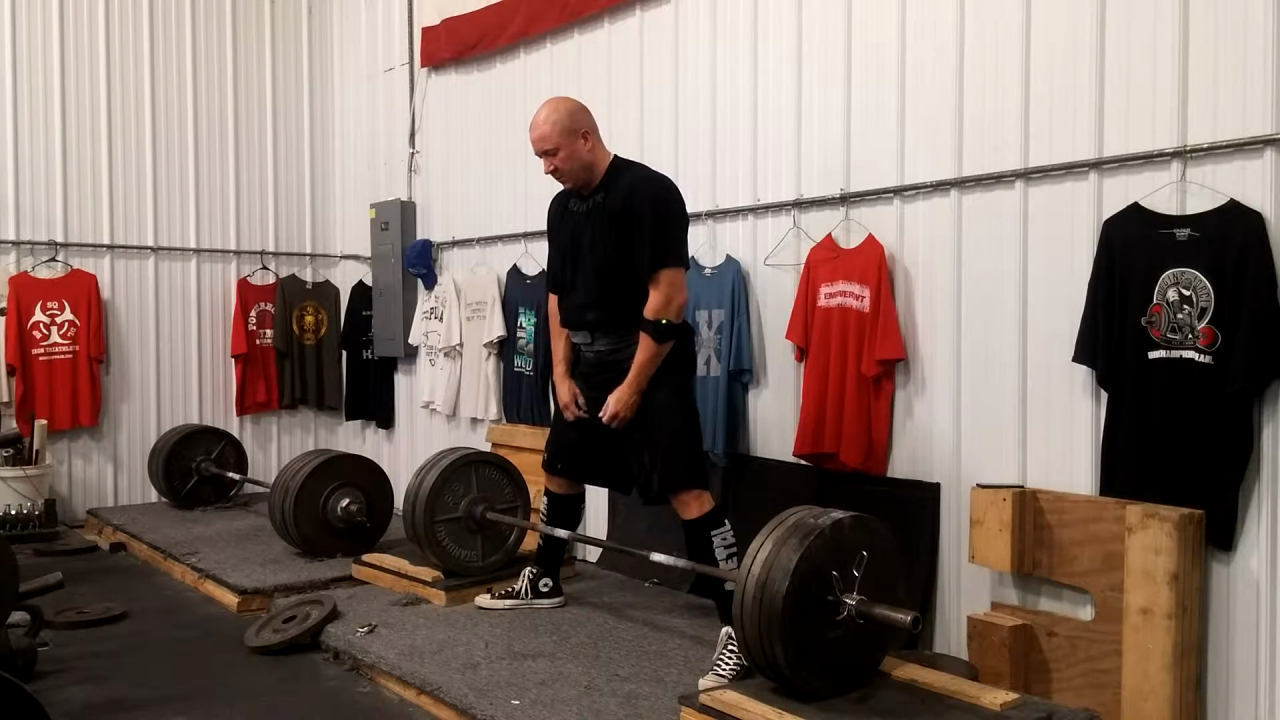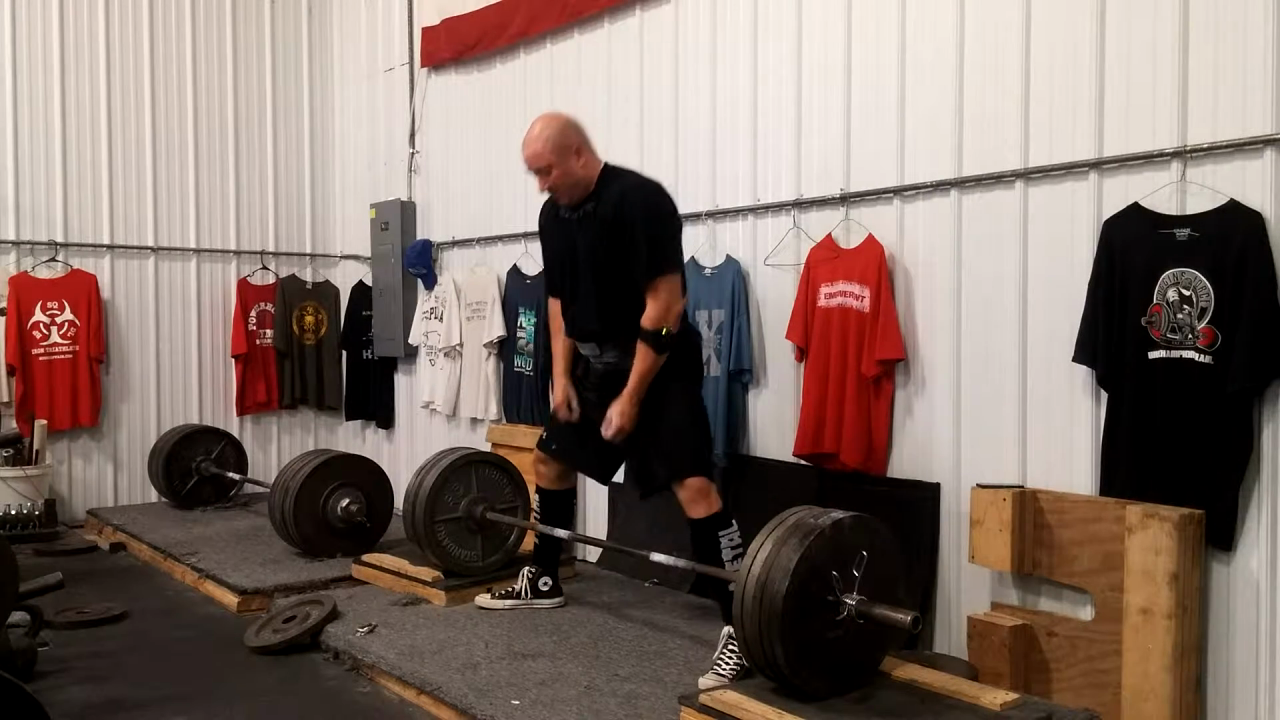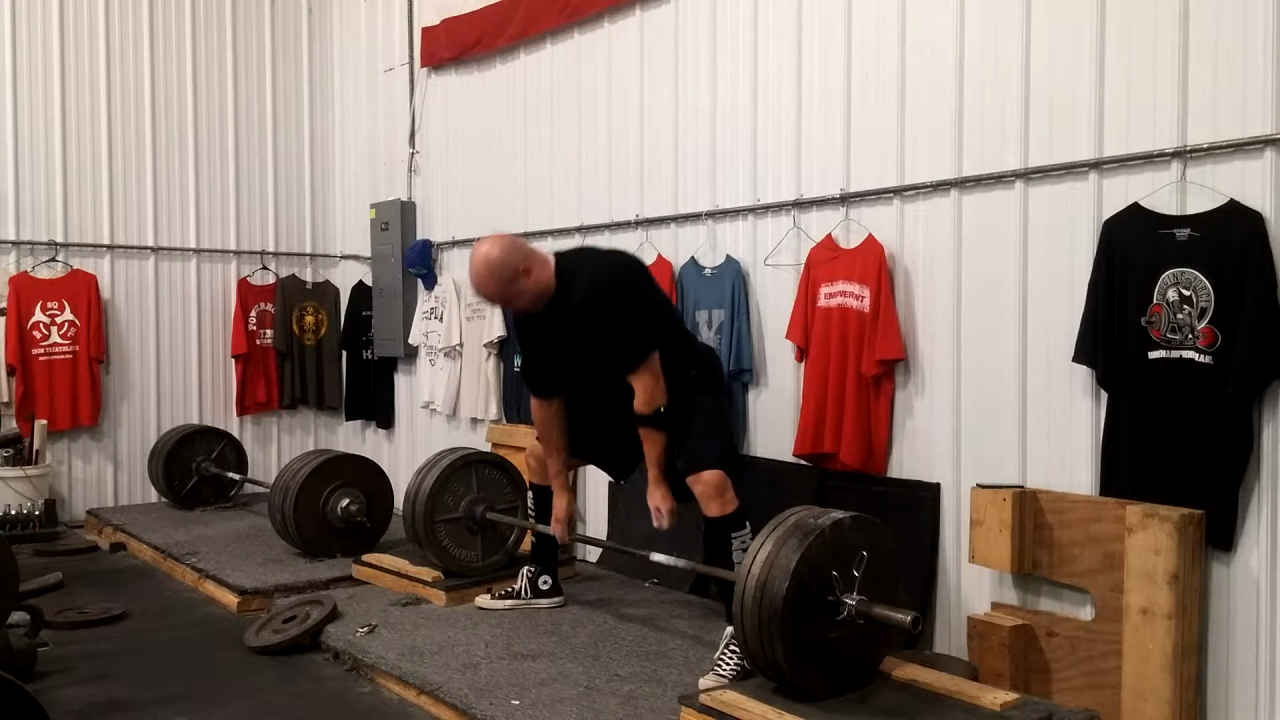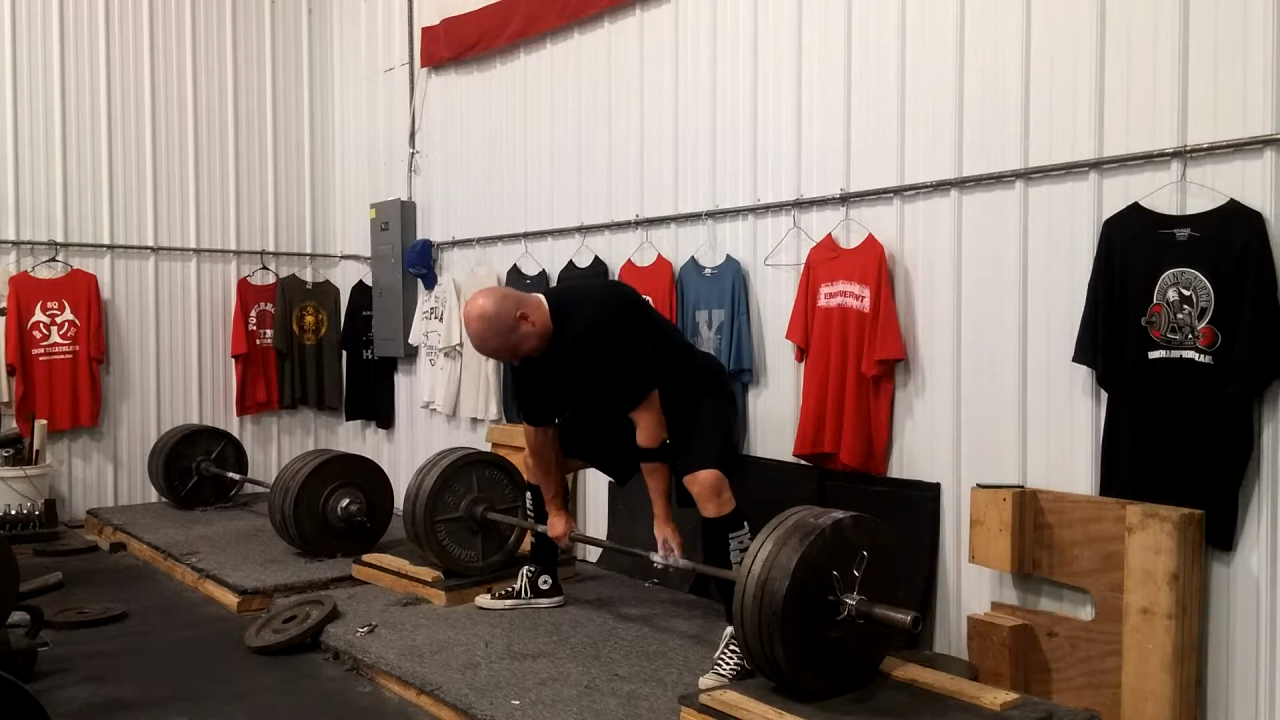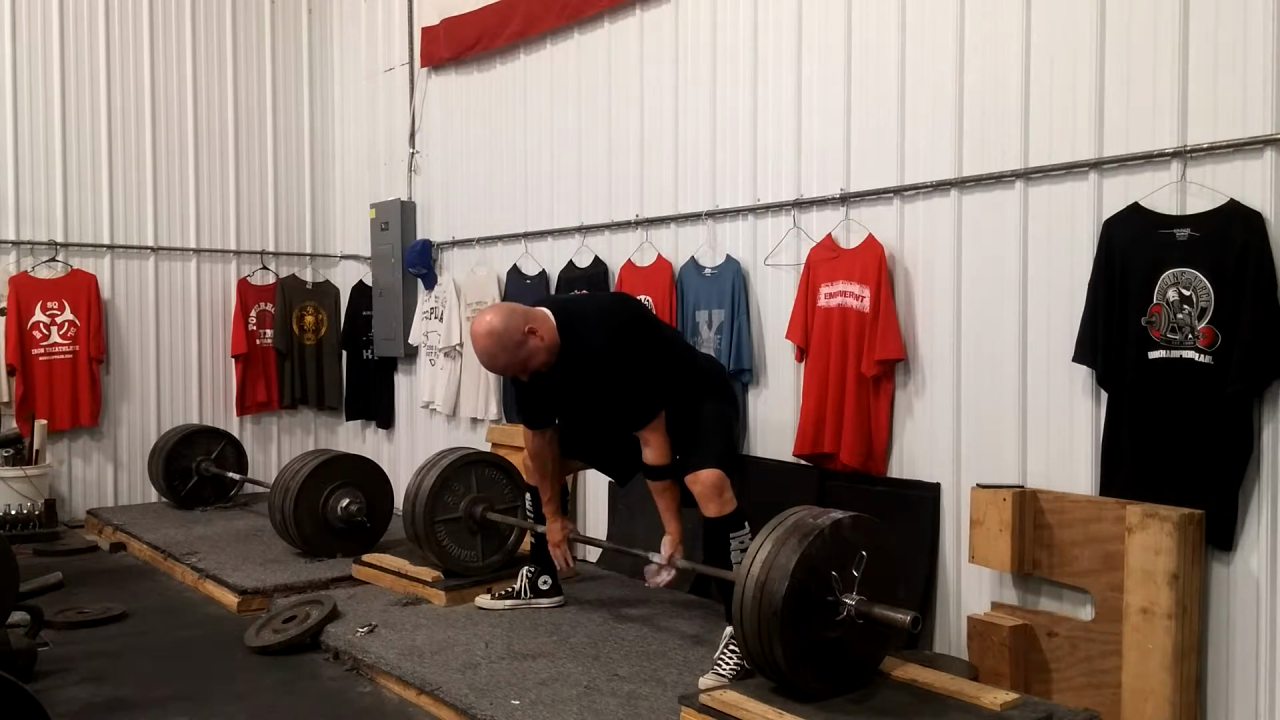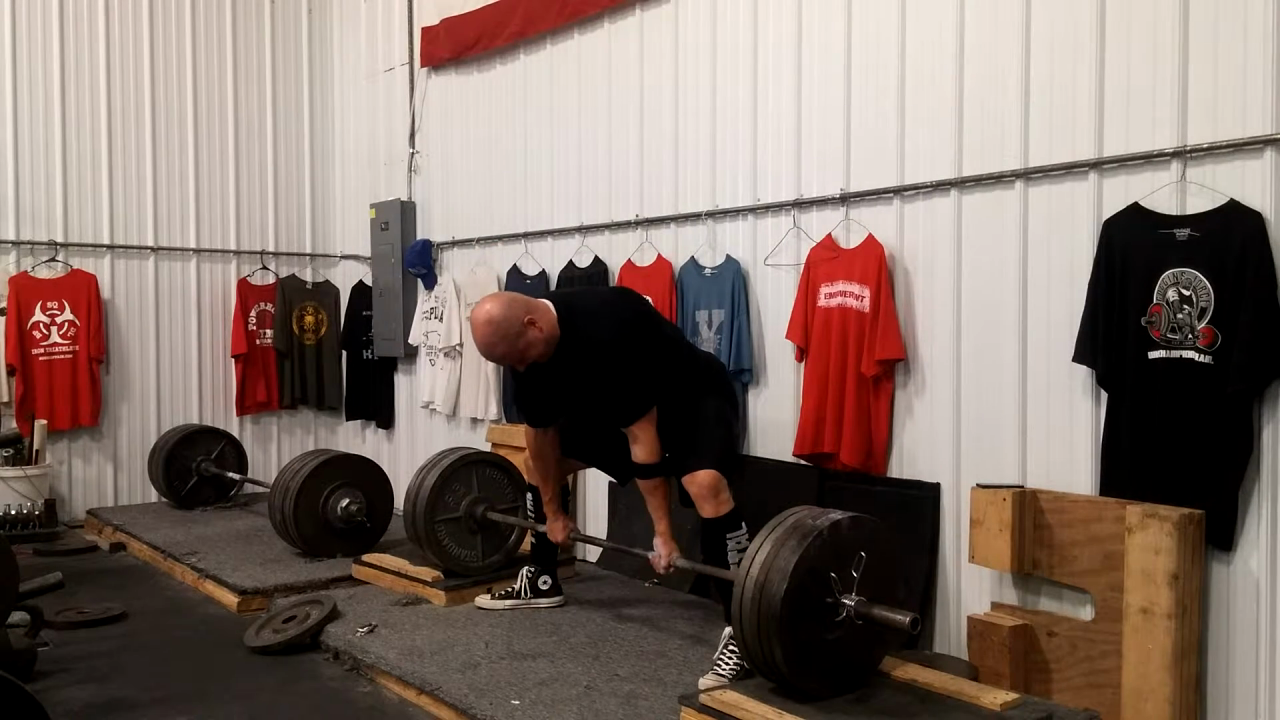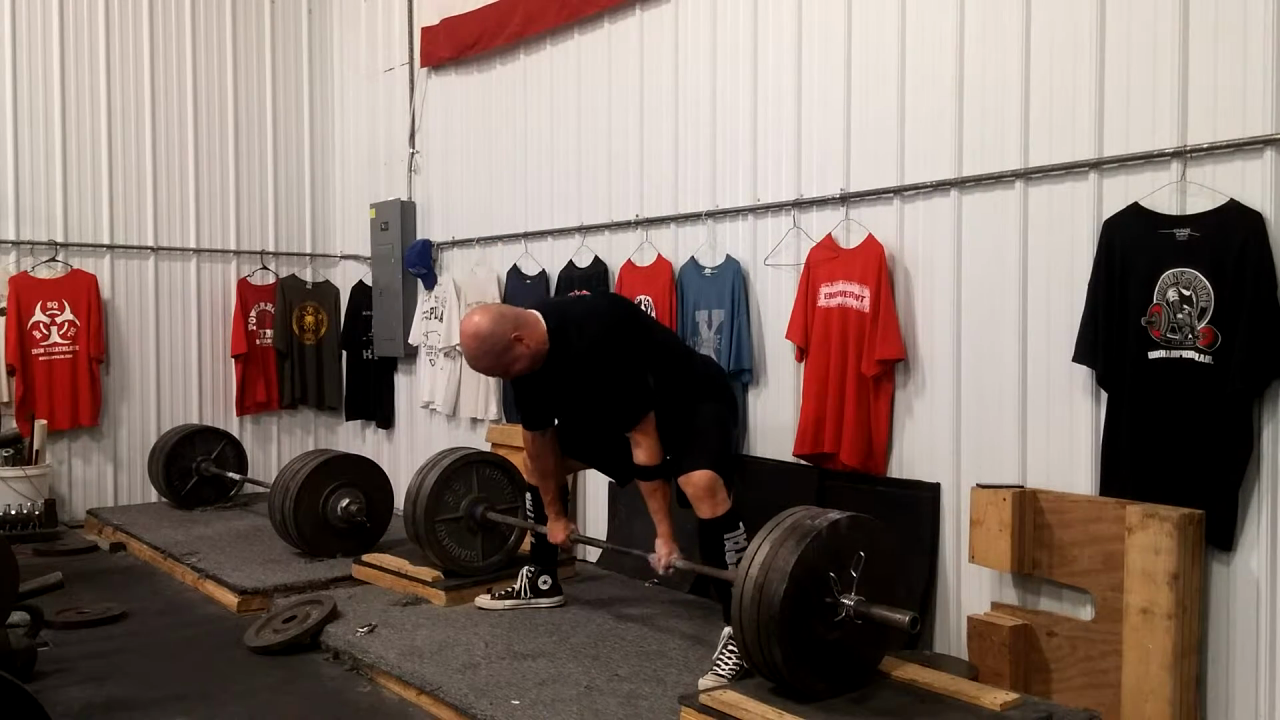
dt=0.4s
person 1, frame 1
left shoulder: (647, 192)
right shoulder: (562, 207)
left elbow: (668, 297)
right elbow: (559, 296)
left wrist: (634, 387)
right wrist: (562, 373)
left hip: (649, 364)
right hip: (588, 363)
left knee: (684, 490)
right knee: (559, 468)
left ankle: (737, 628)
right ankle: (543, 579)
person 1, frame 2
left shoulder: (641, 200)
right shoulder: (555, 215)
left elbow: (665, 303)
right elbow: (558, 299)
left wrist: (630, 397)
right wrist: (562, 374)
left hip: (660, 362)
right hip: (593, 363)
left knee: (692, 484)
right knee: (548, 457)
left ankle: (739, 627)
right ankle: (542, 580)
person 1, frame 3
left shoulder: (607, 282)
right shoulder: (530, 311)
left elbow: (648, 383)
right elbow: (546, 400)
left wrist: (656, 481)
right wrist: (561, 490)
left hip: (685, 386)
left knee: (710, 483)
right knee: (538, 457)
left ankle: (741, 631)
right ankle: (541, 580)
person 1, frame 4
left shoulder: (603, 321)
right shoulder: (525, 343)
left elbow: (648, 419)
right elbow: (541, 429)
left wrist: (662, 518)
right wrist: (556, 509)
left hip: (691, 396)
left knee: (706, 484)
right knee: (535, 460)
left ankle: (740, 631)
right ankle: (541, 580)
person 1, frame 5
left shoulder: (610, 337)
right shoulder: (524, 350)
left elbow: (652, 439)
right elbow: (540, 435)
left wrist: (673, 534)
right wrist: (552, 515)
left hip: (693, 399)
left knee: (708, 484)
right knee: (537, 462)
left ankle: (740, 632)
right ankle: (540, 581)
person 1, frame 6
left shoulder: (608, 330)
right shoulder: (528, 345)
left elbow: (642, 436)
right elbow: (542, 432)
left wrist: (663, 533)
right wrist: (555, 513)
left hip: (694, 398)
left knee: (705, 485)
right knee: (538, 461)
left ankle: (739, 632)
right ankle: (540, 581)
person 1, frame 7
left shoulder: (599, 342)
right shoulder: (526, 350)
left elbow: (643, 440)
right elbow: (539, 437)
left wrist: (665, 536)
right wrist: (554, 515)
left hip: (693, 400)
left knee: (701, 485)
right knee: (536, 461)
left ankle: (738, 632)
right ankle: (540, 580)
